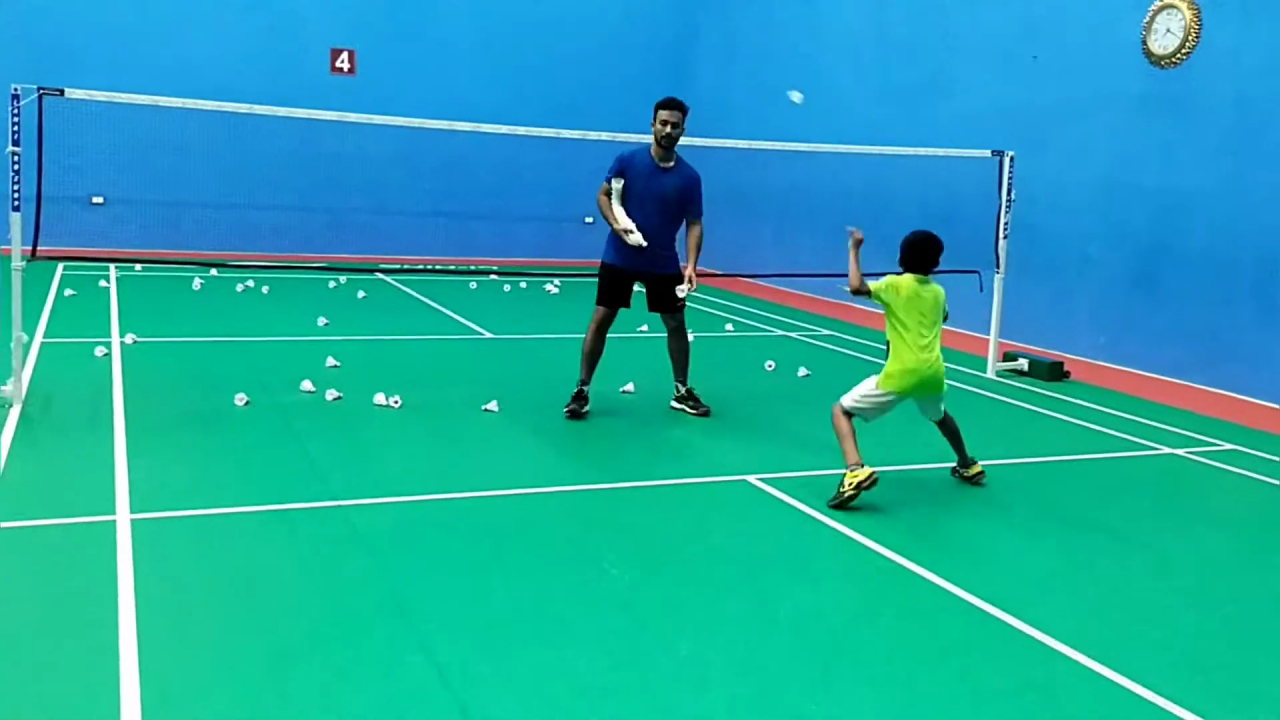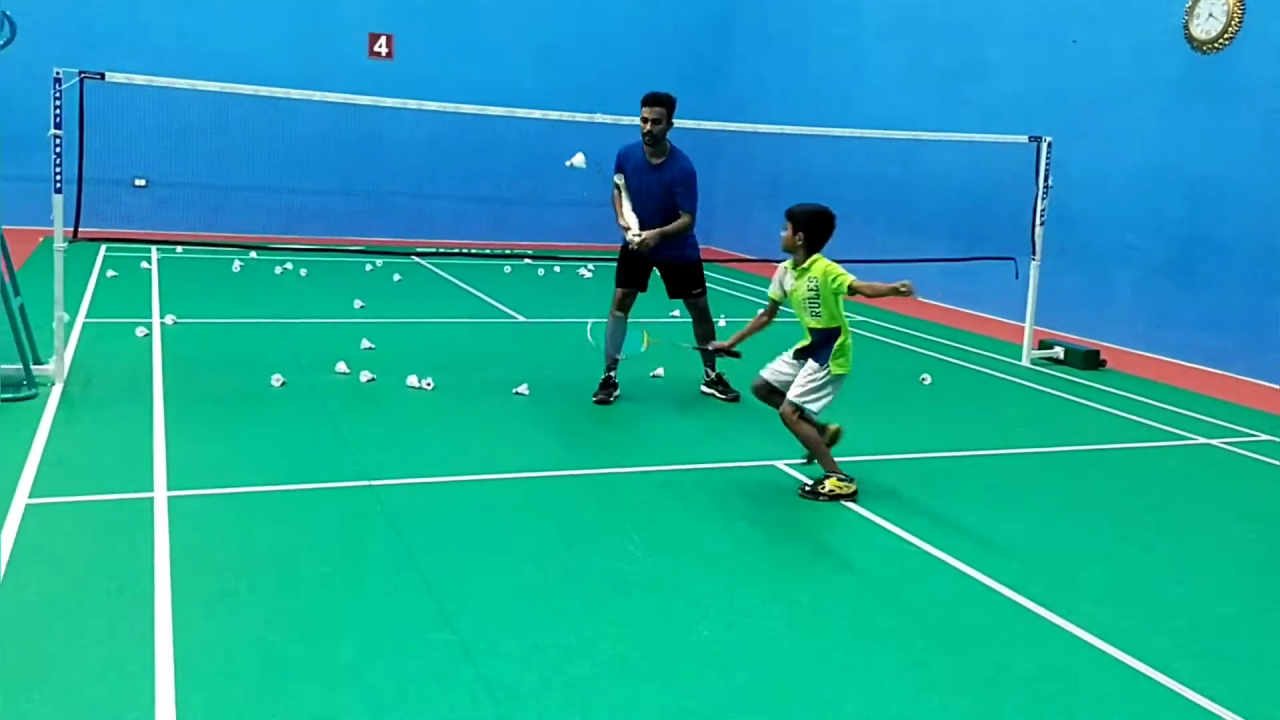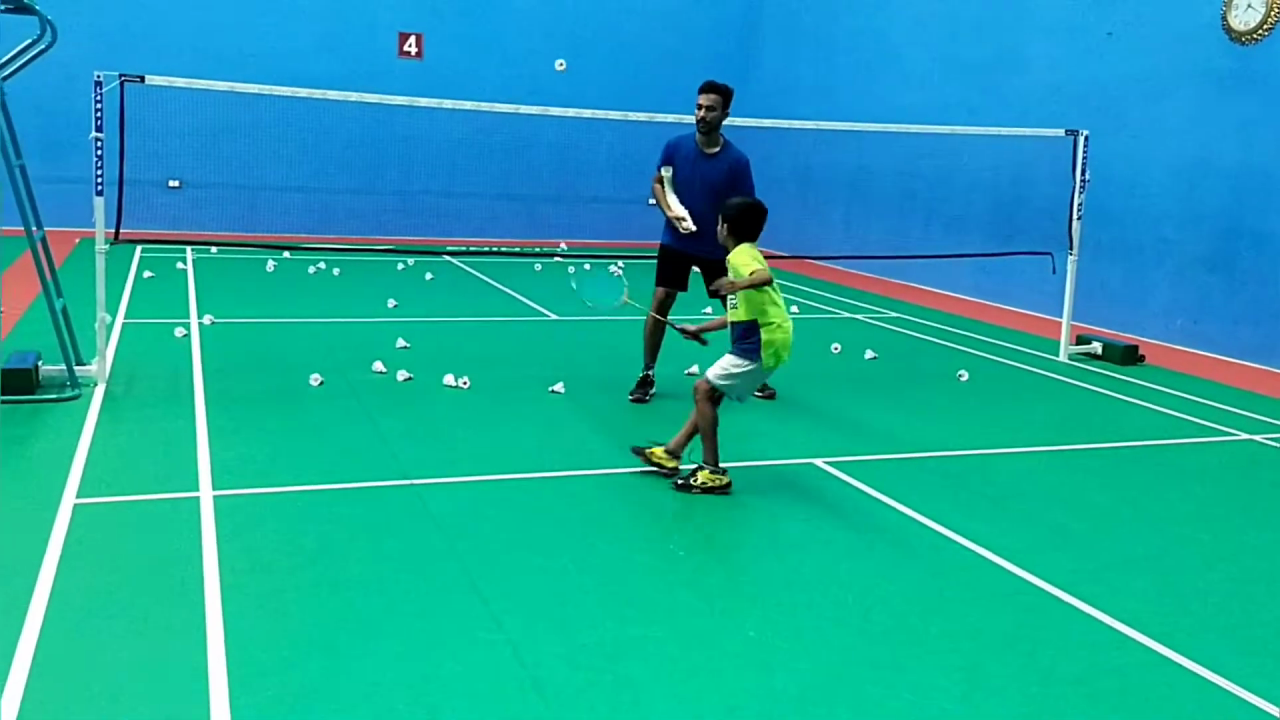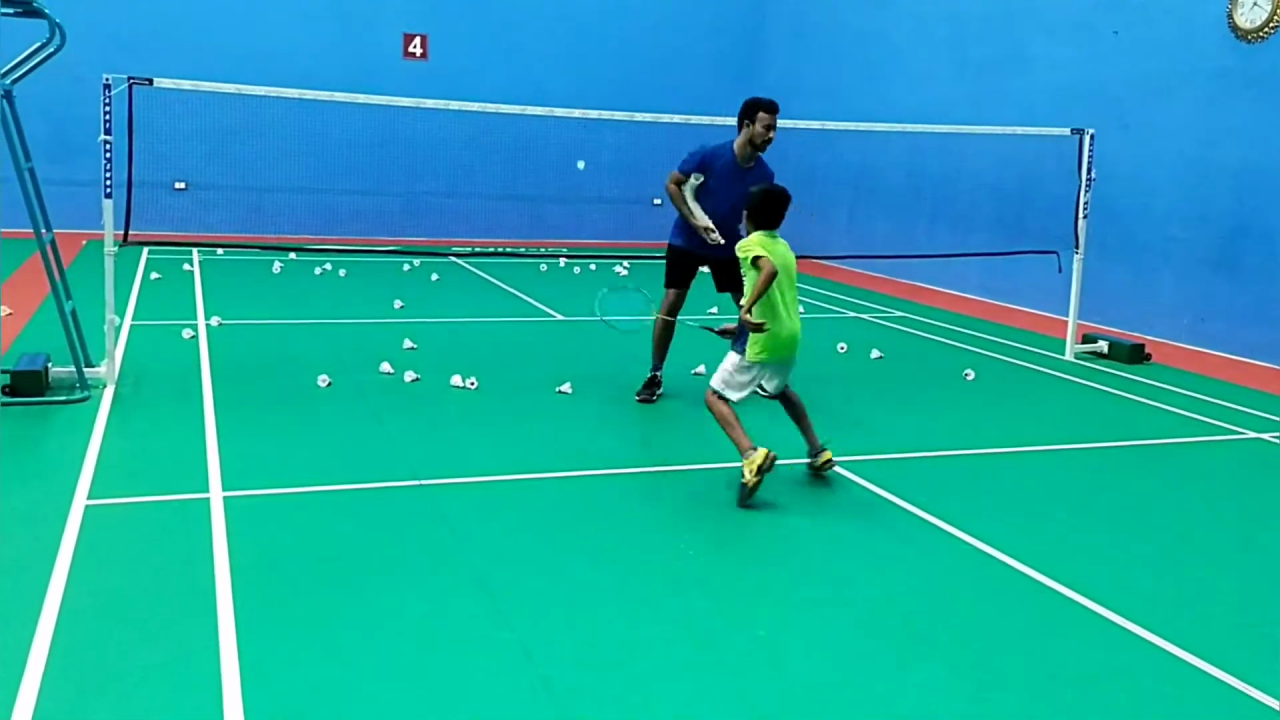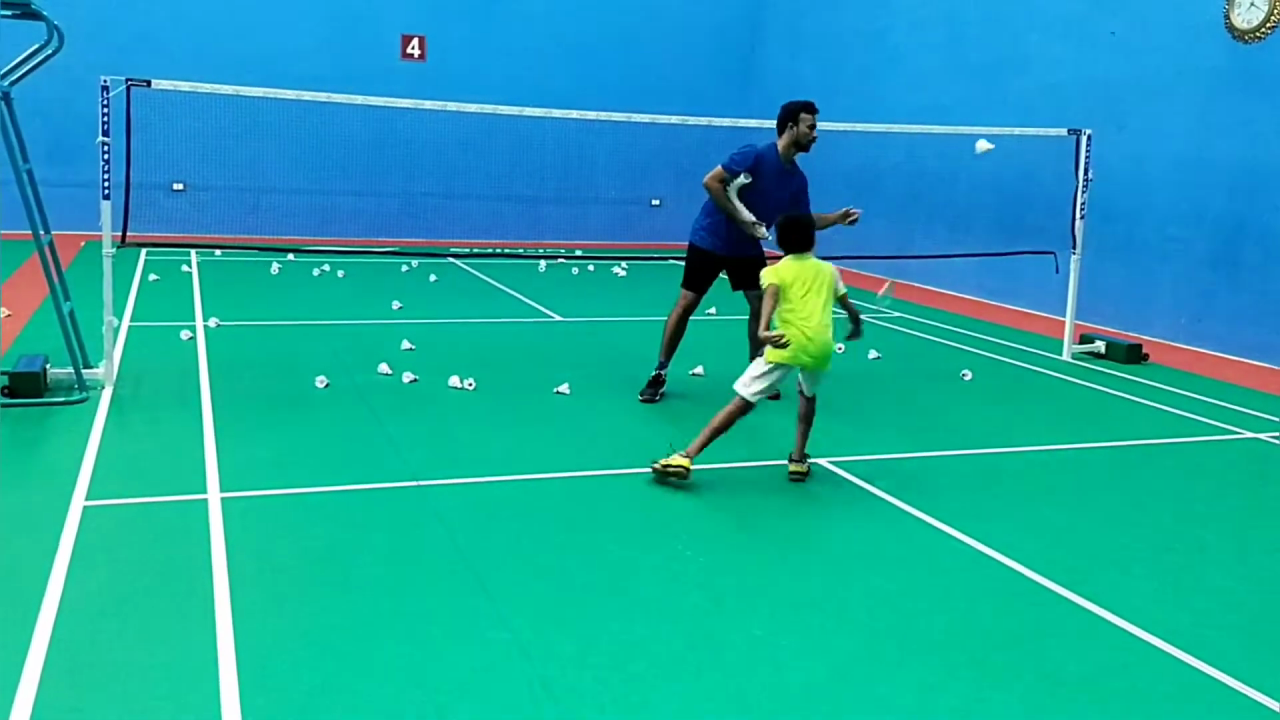
dt=0.5s
person 1, frame 1
left shoulder: (689, 177)
right shoulder: (626, 160)
left elbow: (694, 224)
right elbow: (605, 197)
left wrist: (691, 265)
right wrist: (620, 225)
left hip: (663, 263)
right hip: (619, 257)
left knee: (677, 325)
right knee: (601, 320)
left ankle: (682, 391)
right ankle: (581, 391)
person 1, frame 2
left shoulder: (683, 168)
right shoulder: (626, 155)
left elbow: (687, 220)
right elbow: (617, 188)
left wrist: (658, 235)
right wrist: (622, 218)
left hip: (678, 249)
right hip: (636, 243)
left knee: (700, 310)
right knee: (620, 303)
left ankle: (711, 376)
right ankle: (609, 377)
person 1, frame 3
left shoulder: (736, 161)
right shoulder: (674, 147)
right elbow: (658, 183)
right wrist: (670, 211)
left hip: (718, 245)
right hip: (677, 242)
right knee: (660, 302)
right ankle: (647, 375)
person 1, frame 4
left shoulder: (763, 175)
right shoulder: (706, 155)
right elbow: (672, 184)
right wrist: (694, 221)
left hip: (728, 246)
right hip: (687, 240)
right knee: (671, 303)
right ankle: (655, 375)
person 1, frame 5
left shoulder: (797, 178)
right shoulder: (755, 156)
right elbow: (711, 182)
left wrist: (838, 218)
right wrist: (739, 218)
left hip: (747, 247)
right hip: (709, 239)
left knee: (761, 306)
right knee: (686, 304)
right ankle: (659, 374)
person 2, frame 1
left shoulder: (894, 284)
right shoulder: (939, 292)
left elbow: (857, 288)
left wrist: (854, 249)
left hip: (900, 374)
right hip: (932, 372)
left knee: (841, 411)
right knee: (937, 414)
left ankle: (857, 470)
right ankle: (968, 465)
person 2, frame 2
left shoulder: (825, 270)
right shoulder: (785, 271)
left elbow: (862, 288)
right elbow: (768, 313)
left wrist: (895, 289)
right wrist: (732, 342)
left hip: (830, 353)
right hip: (809, 347)
left knee: (790, 412)
right knee: (761, 388)
left ankle: (838, 480)
right ankle: (821, 432)
person 2, frame 3
left shoulder: (741, 255)
right shoulder: (748, 257)
left elbow: (765, 277)
left wrist: (733, 285)
right wrist: (700, 329)
left hip: (763, 343)
right hip: (763, 339)
left knee: (705, 391)
right knee: (712, 392)
left ankle: (713, 473)
right ankle: (671, 452)
person 2, frame 4
left shoulder: (749, 245)
right shoulder: (783, 248)
left elbow: (770, 270)
left wrist: (746, 308)
right wrist: (740, 326)
left hip: (763, 337)
right hip: (789, 335)
left knee: (715, 397)
right knee: (780, 389)
left ankle: (752, 454)
right ankle: (817, 452)
person 2, frame 5
left shoulder: (772, 271)
right shoulder: (829, 270)
left elbow: (771, 294)
right elbow: (850, 310)
left wrist: (763, 330)
right wrist: (856, 328)
left hip: (787, 348)
right hip: (821, 350)
left knee: (740, 404)
right knee: (808, 394)
left ankle: (686, 458)
right ankle: (799, 459)
